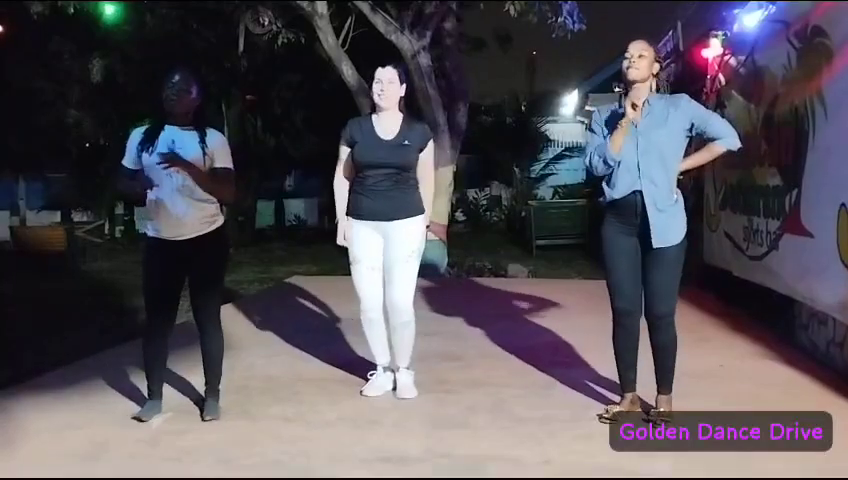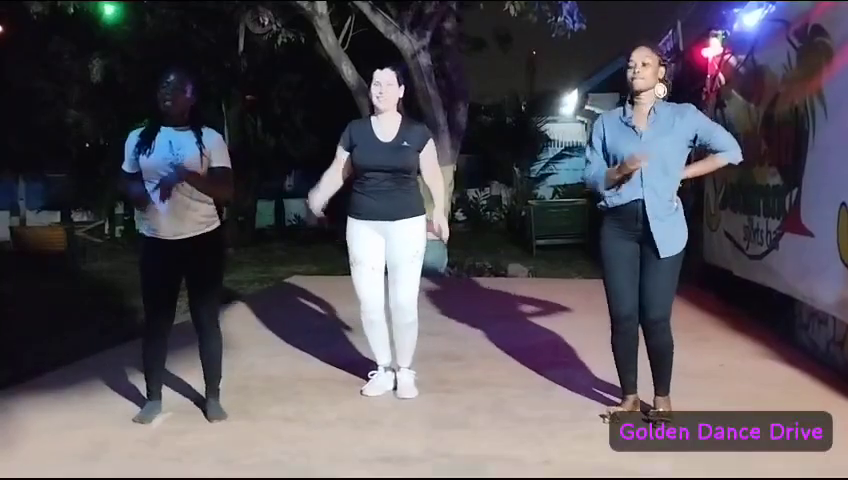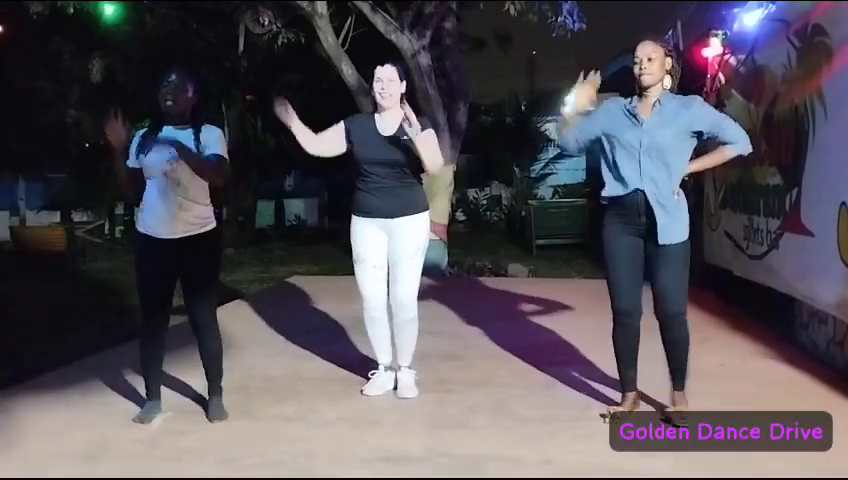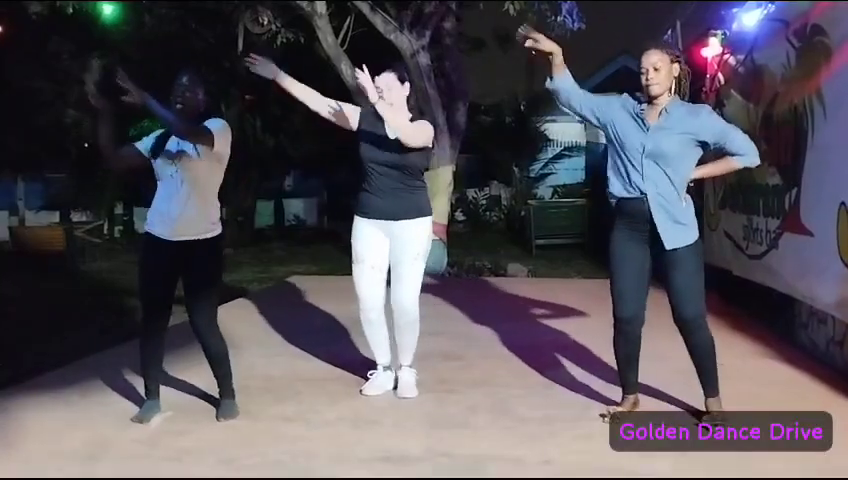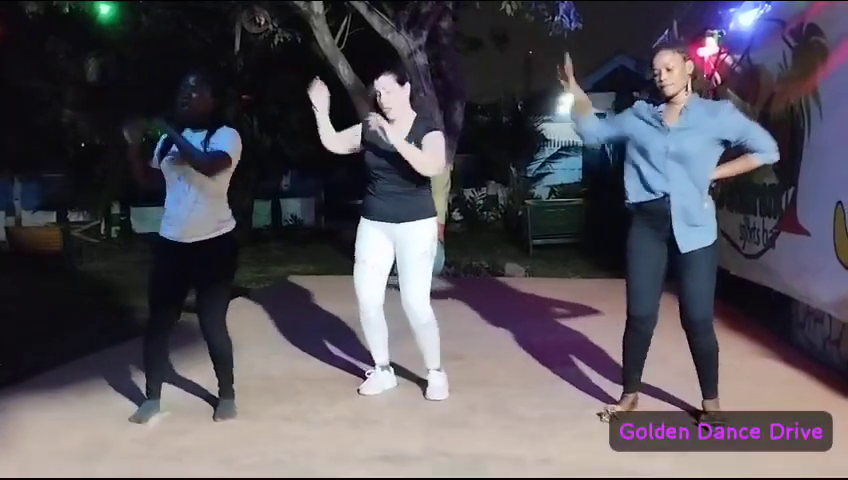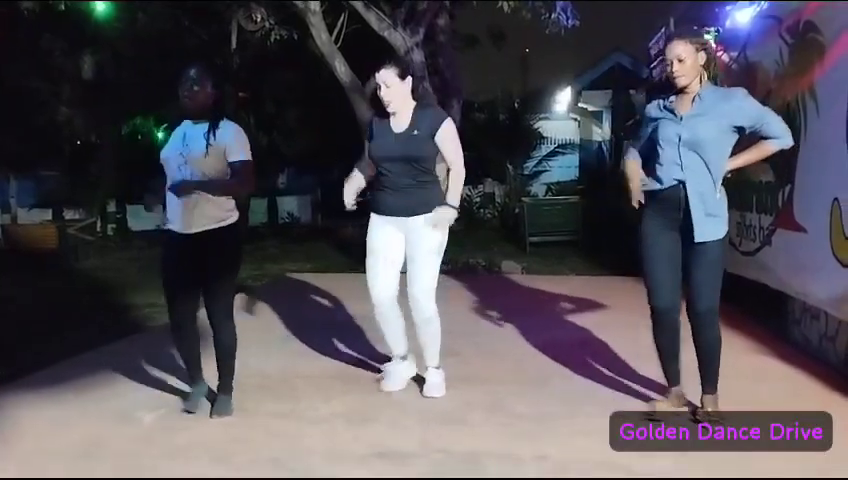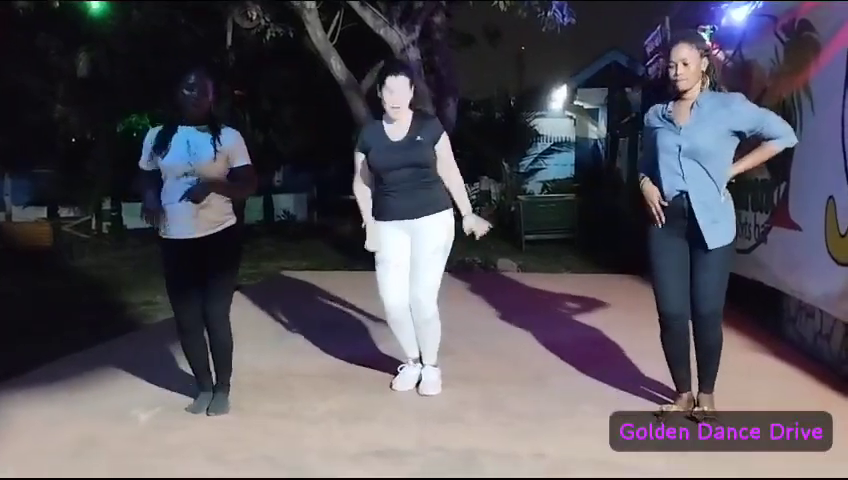
dt=0.2s
person 1, frame 1
left shoulder: (679, 107)
right shoulder: (605, 116)
left elbow: (728, 137)
right elbow: (597, 164)
left wrist: (680, 165)
right wrist: (622, 121)
left hip: (664, 220)
right hip: (619, 220)
left knee: (660, 314)
right knee: (624, 311)
left ankle: (664, 397)
right ankle: (628, 395)
person 1, frame 2
left shoulder: (683, 117)
right shoulder: (607, 123)
left elbow: (730, 151)
right elbow: (593, 181)
left wrist: (680, 173)
right wrist: (619, 172)
left hip: (664, 227)
right hip: (619, 226)
left knee: (655, 317)
right knee: (623, 316)
left ankle: (662, 397)
right ankle: (629, 396)
person 1, frame 3
left shoulder: (690, 108)
right shoulder: (614, 111)
left elbow: (739, 142)
right elbow: (569, 141)
left wrist: (687, 167)
right wrist: (576, 109)
left hip: (668, 220)
right hip: (622, 219)
left knee: (672, 311)
right knee: (625, 312)
left ankle: (678, 393)
right ankle: (630, 394)
person 1, frame 4
left shoulder: (697, 117)
right shoulder: (621, 111)
left elbow: (747, 153)
right elbow: (573, 98)
left wrist: (693, 173)
right wrist: (556, 55)
left hip: (675, 226)
right hip: (628, 225)
left knee: (690, 316)
right knee: (627, 317)
left ankle: (713, 399)
right ankle: (629, 396)
person 1, frame 5
left shoulder: (717, 114)
right shoulder: (640, 116)
left elbow: (766, 149)
right elbow: (595, 131)
left wrist: (713, 173)
right wrist: (576, 92)
left hip: (693, 226)
right hip: (647, 223)
left knee: (698, 318)
right knee: (640, 315)
left ankle: (711, 400)
right ankle: (630, 393)
person 1, frame 6
left shoulder: (731, 101)
right shoulder: (656, 110)
left elbow: (780, 136)
right elbow: (637, 148)
left wrist: (728, 164)
right wrist: (632, 167)
left hip: (705, 217)
right hip: (659, 215)
left knee: (703, 311)
right knee: (662, 307)
left ankle: (709, 397)
right ankle: (673, 389)
person 1, frame 7
left shoulder: (730, 107)
right shoulder: (655, 117)
left elbow: (783, 136)
left wrist: (731, 170)
right wrist: (647, 185)
left hip: (713, 222)
right hip: (667, 221)
left knee: (707, 313)
right knee: (672, 311)
left ankle: (706, 395)
right ankle: (683, 394)
person 2, frame 1
left shoulder: (213, 139)
right shoulder: (142, 137)
left elbow: (228, 192)
right elbow: (125, 183)
left wrist: (187, 166)
right wrist: (140, 186)
left hip: (207, 239)
right hip: (160, 241)
left knee: (207, 318)
right knee: (157, 318)
left ankle: (212, 396)
right ankle: (154, 397)
person 2, frame 2
left shoulder: (209, 138)
right shoulder: (139, 139)
left elbow: (225, 190)
right elbow: (129, 187)
left wrist: (187, 175)
right wrist: (136, 192)
left hip: (203, 240)
right hip: (156, 242)
left knee: (206, 319)
right knee: (156, 320)
left ankle: (213, 396)
right ankle: (153, 398)
person 2, frame 3
left shoulder: (210, 134)
right shoulder: (144, 137)
left elbow: (217, 175)
right elbow: (131, 190)
left wrist: (178, 146)
right wrist: (117, 151)
left hip: (198, 239)
right hip: (152, 240)
left knee: (203, 319)
right knee: (152, 320)
left ankle: (215, 395)
right ankle: (153, 398)
person 2, frame 4
left shoulder: (218, 129)
right shoulder: (159, 138)
left elbow: (189, 132)
right elbow: (115, 158)
left wrist: (143, 99)
right wrist: (103, 110)
left hip: (202, 243)
right hip: (158, 241)
left knee: (204, 323)
right knee: (153, 321)
left ankle: (227, 394)
right ankle: (152, 398)
person 2, frame 5
left shoulder: (226, 136)
right shoulder: (169, 140)
left elbow: (210, 167)
right elbow: (147, 181)
left wrist: (169, 132)
right wrist: (134, 146)
left hip: (214, 243)
right hip: (171, 242)
left knee: (211, 323)
right knee: (158, 321)
left ankle: (227, 394)
right ankle: (152, 397)
person 2, frame 6
left shoulder: (229, 132)
right shoulder: (172, 132)
left elbow: (244, 182)
left wrist: (200, 185)
right wrist: (161, 195)
left hip: (218, 235)
right hip: (176, 235)
left knee: (220, 314)
right knee: (180, 314)
left ankle: (225, 390)
right ankle: (196, 383)
person 2, frame 7
left shoulder: (228, 137)
right shoulder: (158, 136)
left elbow: (249, 186)
right elbow: (147, 180)
left wrist: (213, 184)
right wrist: (150, 201)
left hip: (220, 237)
right hip: (177, 240)
left knee: (216, 315)
right knee: (187, 319)
left ankle: (223, 388)
right ankle: (204, 387)
person 3, frame 1
left shoulder: (418, 132)
right shoulder: (355, 128)
left elbow: (425, 181)
right elbow: (343, 176)
left wrist: (426, 223)
right wrist: (341, 219)
left hip: (405, 223)
right hip: (363, 225)
left knee: (399, 301)
right knee: (369, 301)
left ankle: (404, 372)
right ankle: (383, 371)
person 3, frame 2
left shoulder: (418, 133)
right shoulder: (355, 130)
left elbow: (432, 177)
right elbow: (337, 172)
left wrist: (438, 212)
right wrist: (319, 195)
left hip: (407, 224)
right hip: (363, 224)
left knee: (404, 302)
right knee: (370, 302)
left ankle: (404, 371)
right ankle: (384, 370)
person 3, frame 3
left shoulder: (419, 128)
right shoulder: (356, 124)
left elbow: (432, 163)
right elbow: (317, 146)
left wrist: (414, 130)
right wrist: (292, 122)
left hip: (410, 220)
right hip: (367, 221)
left knee: (403, 299)
right knee: (372, 299)
left ankle: (406, 371)
right ankle: (385, 369)
person 3, frame 4
left shoulder: (422, 126)
right shoulder: (365, 118)
left elbow: (408, 136)
right elbow: (321, 103)
left wrist: (381, 103)
right wrist: (278, 75)
left hip: (411, 223)
right hip: (368, 221)
left knee: (405, 301)
right knee: (369, 299)
left ankle: (405, 371)
right ankle: (382, 368)
person 3, frame 5
left shoulder: (428, 130)
right shoulder: (369, 128)
left elbow: (432, 165)
right elbow: (335, 143)
left wrist: (397, 139)
right wrist: (321, 108)
left hip: (415, 225)
right hip: (373, 224)
left knee: (415, 303)
right knee: (367, 300)
left ankle: (436, 372)
right ankle: (381, 370)
person 3, frame 6
left shoulder: (434, 118)
right shoulder: (376, 124)
left elbow: (457, 164)
left wrist: (450, 203)
right wrist: (354, 182)
left hip: (426, 217)
right hip: (384, 219)
left knee: (421, 297)
right knee: (380, 294)
left ankle: (434, 370)
right ankle: (401, 360)
person 3, frame 7
left shoulder: (429, 125)
right shoulder: (368, 134)
left elbow: (448, 171)
right elbow: (362, 181)
left wrist: (468, 213)
right wrist: (369, 222)
left hip: (433, 219)
right hip: (391, 224)
left knee: (422, 298)
right knee: (393, 301)
left ankle: (430, 367)
right ankle: (412, 361)
